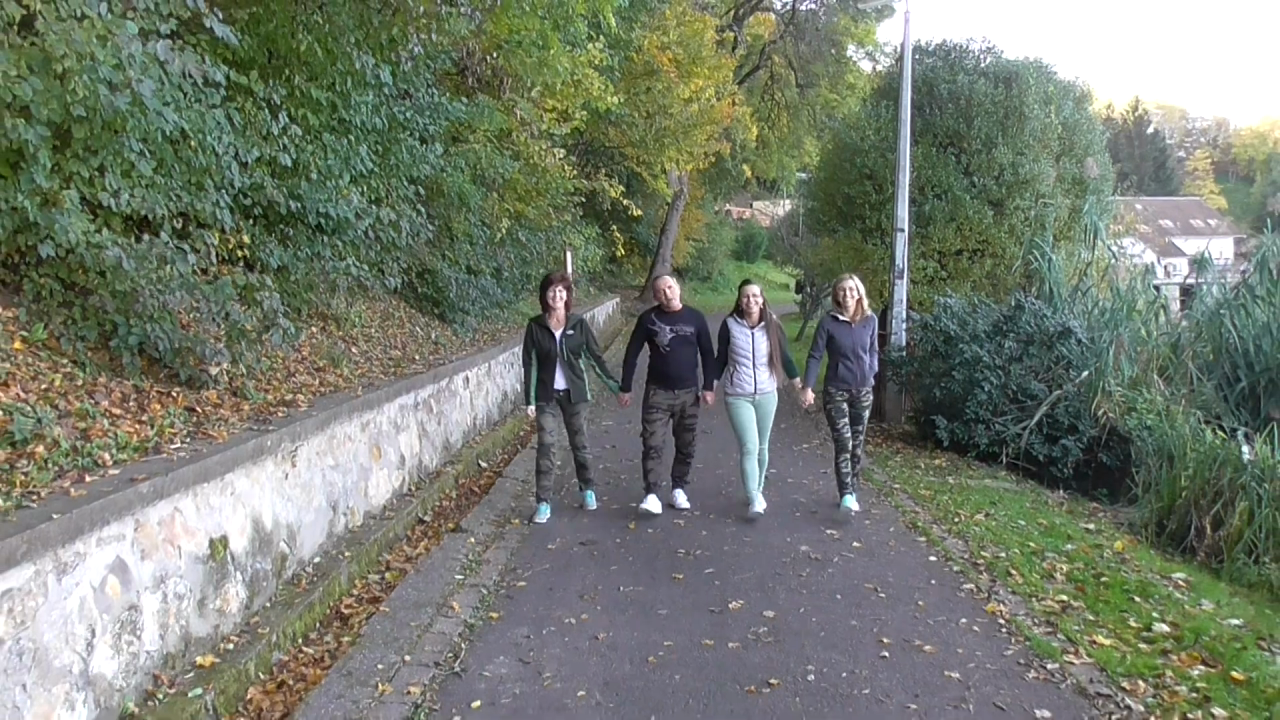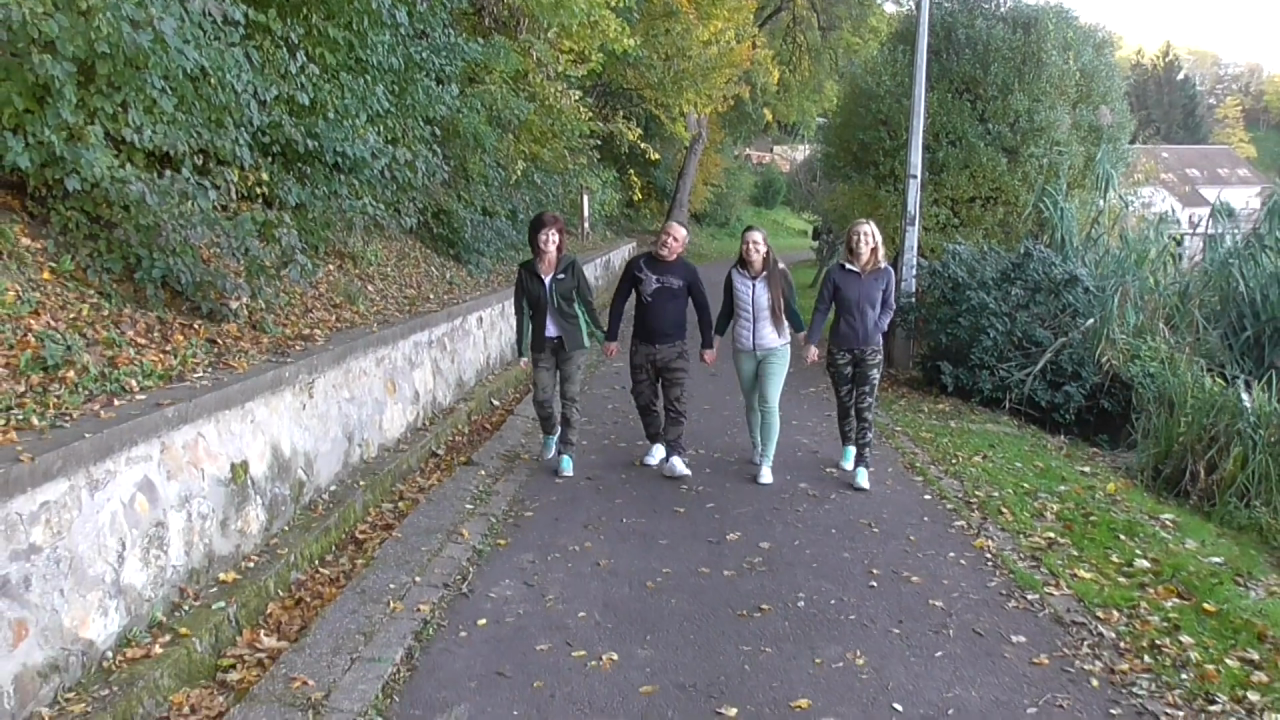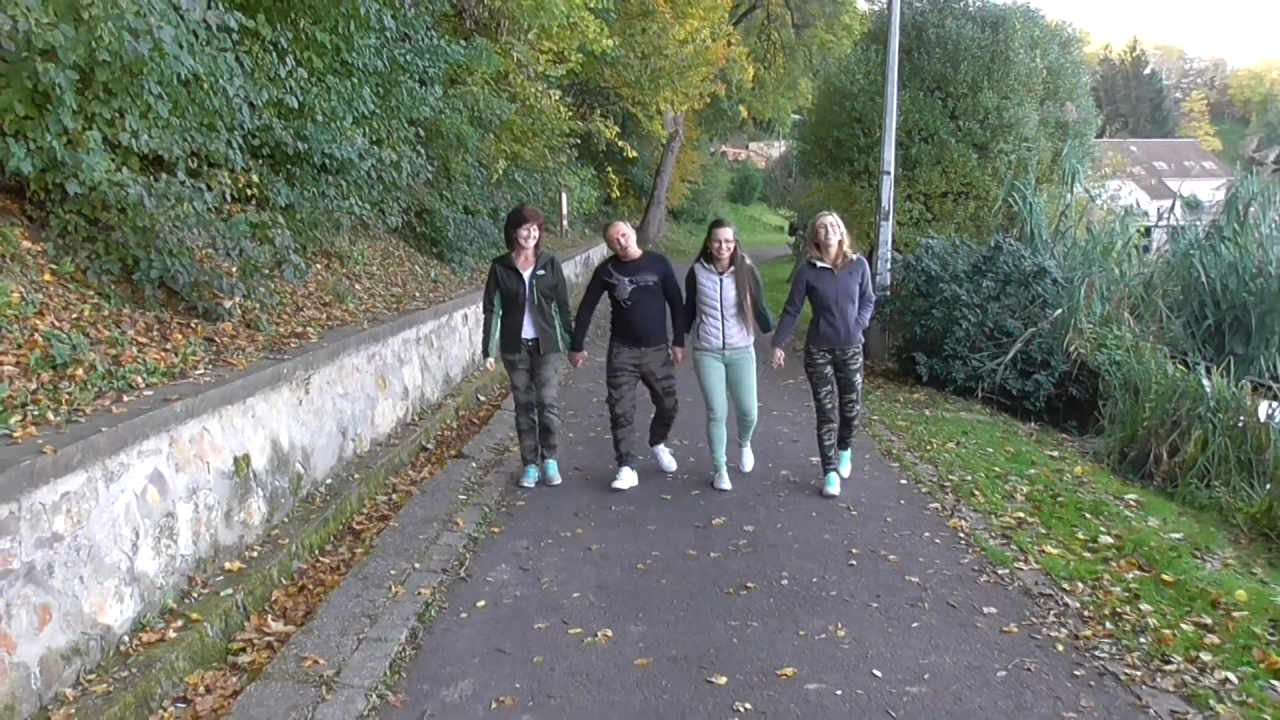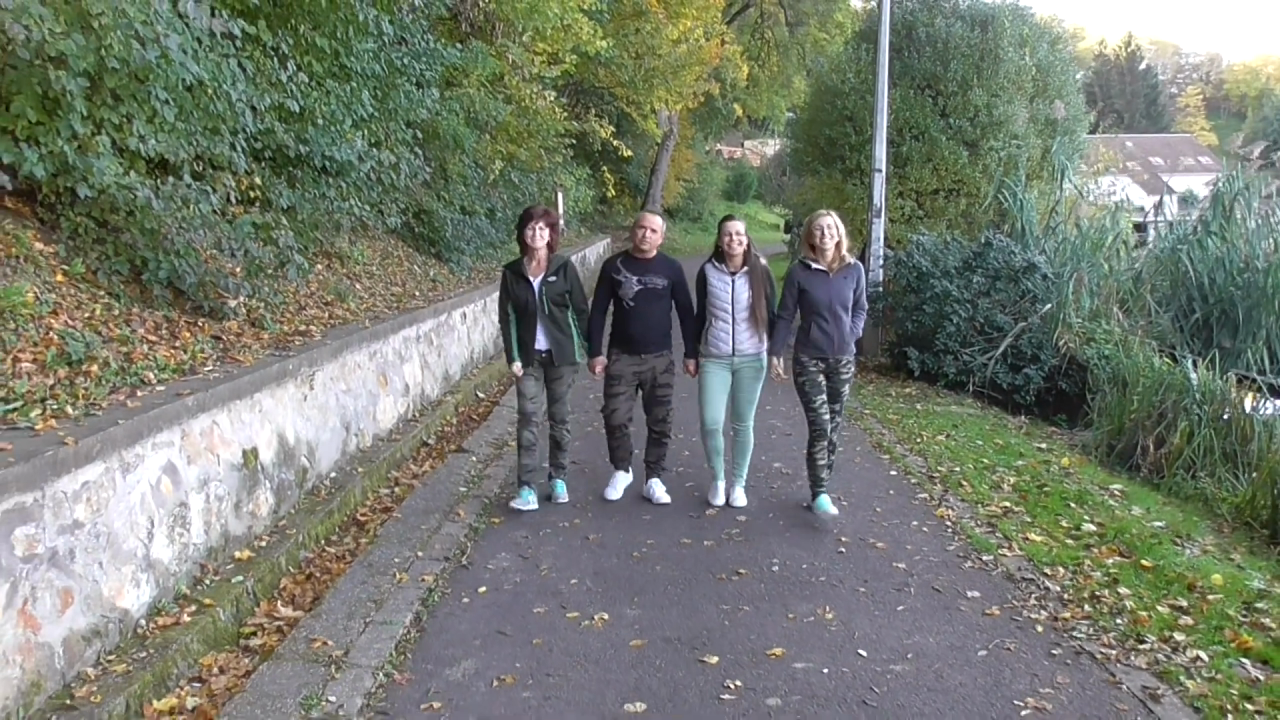
dt=1s
person 1, frame 1
left shoulder: (579, 323)
right shoulder: (535, 326)
left elbow: (595, 357)
right elbow: (529, 363)
left wrist: (615, 386)
right wrist: (529, 399)
left hip: (575, 393)
right hip: (546, 396)
left knee: (580, 443)
right knee: (545, 447)
left ankle: (586, 489)
right ankle: (543, 503)
person 1, frame 2
left shoulder: (571, 266)
right shoulder: (526, 271)
left elbow: (587, 303)
right elbow: (522, 312)
left wrist: (603, 336)
right wrist: (522, 349)
left hip: (571, 342)
right hip: (542, 344)
left knee: (570, 398)
right knee: (542, 398)
left ankle: (566, 453)
right ankle: (551, 433)
person 1, frame 3
left shoulder: (549, 263)
right shoulder: (500, 267)
left elbow: (563, 305)
right elbow: (491, 310)
left wrist: (573, 343)
right wrist: (488, 349)
left hip: (546, 344)
right hip: (515, 346)
left knee: (547, 402)
right knee: (524, 406)
left ankle: (549, 459)
right ankle: (531, 463)
person 1, frame 4
left shoulder: (564, 267)
right shoulder: (512, 273)
left elbow: (581, 310)
right elbow: (506, 318)
right wrist: (512, 357)
left hip: (561, 355)
right hip: (528, 356)
left knee: (558, 418)
right knee: (528, 417)
left ankle: (558, 478)
right ankle: (526, 489)
person 2, frame 1
left shoulder: (870, 321)
right shoulder: (828, 322)
right elbow: (815, 356)
left wrist: (871, 371)
right wrist: (807, 386)
left hip: (863, 390)
right hip: (836, 391)
left knee: (857, 444)
right knee: (843, 443)
left ankle: (851, 492)
right ankle: (846, 496)
person 2, frame 2
left shoulder: (885, 273)
right shoulder: (836, 272)
left elbow: (888, 307)
right elbow: (821, 309)
left wrist: (878, 328)
right wrist: (811, 342)
left hip: (871, 350)
right hip: (839, 348)
left knee: (864, 409)
right knee: (846, 405)
left ankle: (861, 467)
right ankle: (849, 446)
person 2, frame 3
left shoulder: (858, 265)
right shoulder: (807, 271)
left elbow: (868, 301)
right elbow: (791, 310)
left wrist: (858, 325)
right wrist: (779, 345)
left hip: (851, 349)
right hip: (818, 350)
left knee: (851, 411)
right knee: (826, 413)
left ankle: (844, 449)
right ankle: (831, 472)
person 2, frame 4
left shoulder: (854, 270)
right shoulder: (799, 272)
left elbow: (860, 309)
right elbow: (785, 315)
left wrist: (852, 335)
right wrist: (776, 353)
left hip: (843, 359)
right hip: (808, 359)
left knee: (832, 428)
right knee: (820, 426)
left ankle: (818, 489)
right ankle: (820, 496)
person 3, frame 1
left shoulder: (695, 317)
right shoulder: (648, 319)
left elbow: (707, 353)
right elbow: (632, 352)
left wrist: (708, 386)
right wrist: (625, 387)
left hip: (689, 392)
right hip: (657, 392)
left knee: (686, 445)
right knee: (652, 444)
left ankle: (679, 489)
right ankle: (651, 495)
person 3, frame 2
left shoulder: (687, 271)
right shoulder: (637, 264)
left elbow: (702, 308)
right elbow: (619, 300)
left wrist: (707, 344)
right wrist: (611, 337)
left hip: (674, 348)
right hip: (641, 346)
left knee: (675, 404)
right knee: (645, 401)
left ankle: (673, 458)
right ankle: (657, 444)
person 3, frame 3
left shoulder: (658, 263)
right shoulder: (606, 270)
left elbow: (676, 303)
right elbow: (587, 308)
left wrist: (678, 341)
right wrist: (577, 346)
left hip: (657, 350)
right hip: (622, 351)
left knee: (668, 406)
right knee: (621, 412)
left ankle: (658, 443)
right ankle: (626, 469)
person 3, frame 4
left shoulder: (671, 268)
right shoulder: (613, 266)
left elbow: (686, 312)
right elbow: (598, 311)
left wrist: (691, 354)
right wrist: (595, 352)
left hip: (660, 358)
right hip: (621, 357)
left knee: (660, 423)
right knee: (616, 421)
left ankle: (654, 479)
right ankle: (621, 470)
person 4, frame 1
left shoulder: (772, 325)
right shoulder: (729, 325)
left elbow: (784, 357)
right elbow: (721, 359)
left wrist: (801, 387)
left hip: (767, 395)
right hip: (737, 397)
left knee: (761, 447)
right knee: (749, 447)
left ankle: (757, 490)
right ankle: (753, 502)
person 4, frame 2
left shoulder: (779, 274)
right shoulder: (733, 276)
left elbow: (791, 309)
right elbow: (726, 312)
right wrist: (714, 343)
left hip: (776, 351)
right hip: (743, 351)
left knee: (769, 406)
right knee: (751, 404)
left ankle: (765, 464)
right ankle: (758, 446)
person 4, frame 3
left shoulder: (746, 270)
right shoulder: (697, 272)
left elbow: (759, 307)
right elbow: (690, 309)
left hip: (741, 351)
right hip: (706, 353)
left knee: (748, 410)
right knee: (716, 413)
left ankle: (744, 445)
right ankle: (720, 470)
person 4, frame 4
left shoulder: (760, 271)
right shoulder: (707, 272)
left elbow: (771, 315)
right elbow: (700, 314)
right wrist: (693, 353)
left hip: (751, 359)
right hip: (714, 359)
left knee: (743, 424)
right knee: (711, 423)
left ankle: (738, 484)
right ankle: (717, 480)
